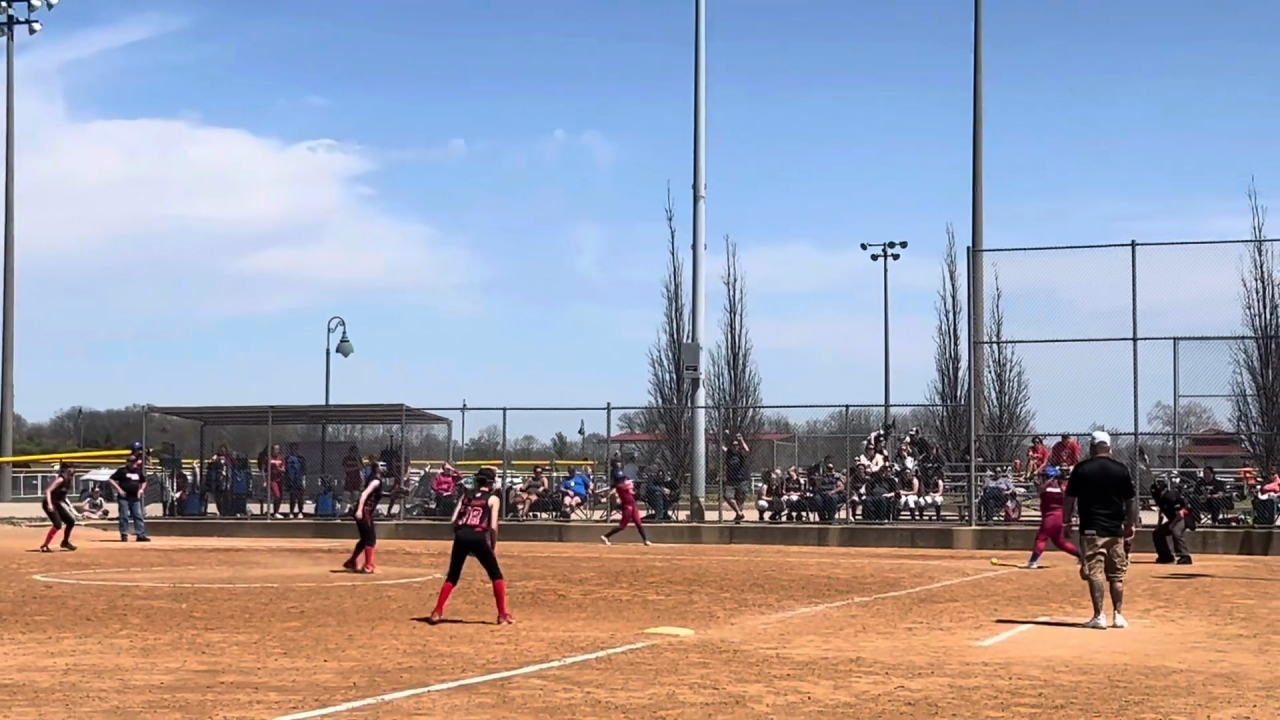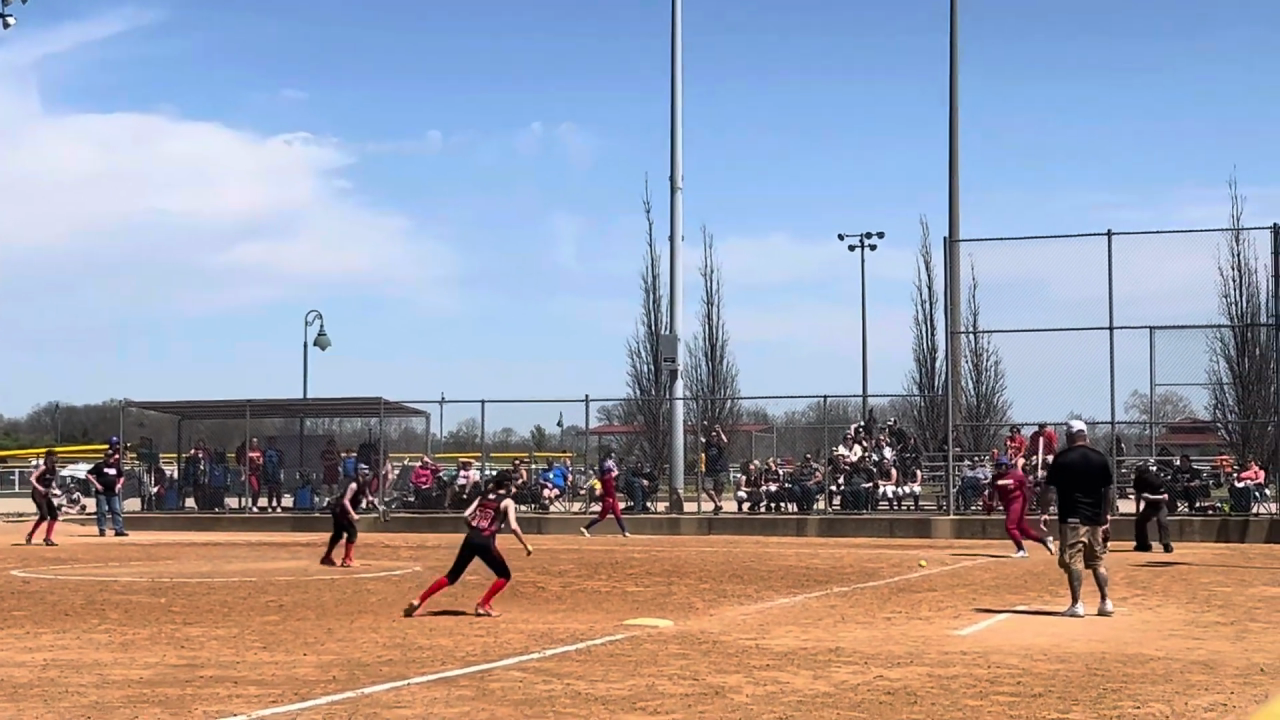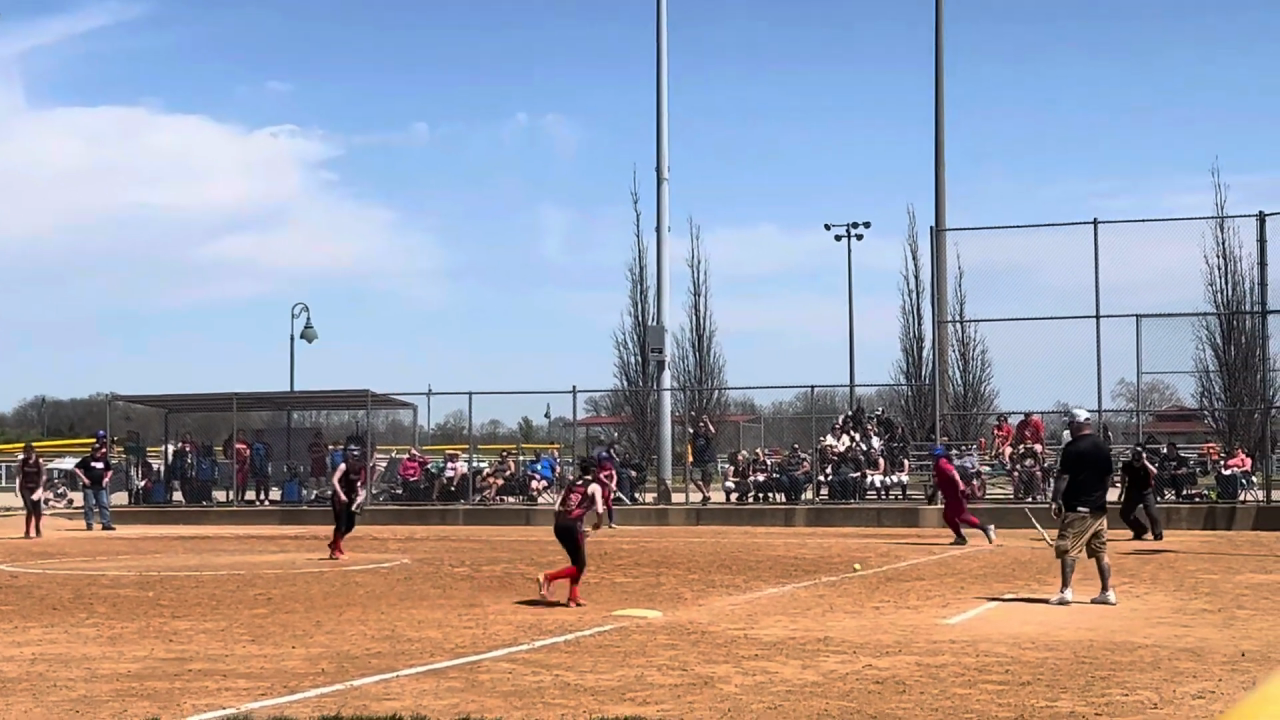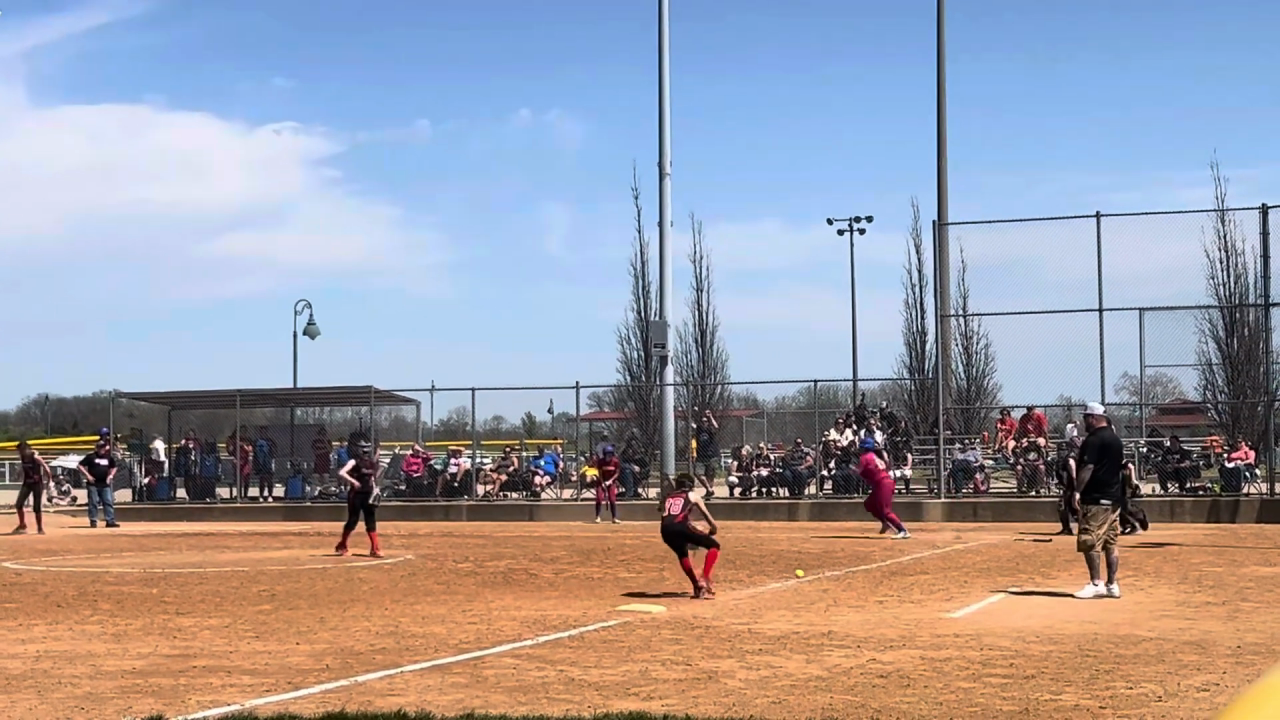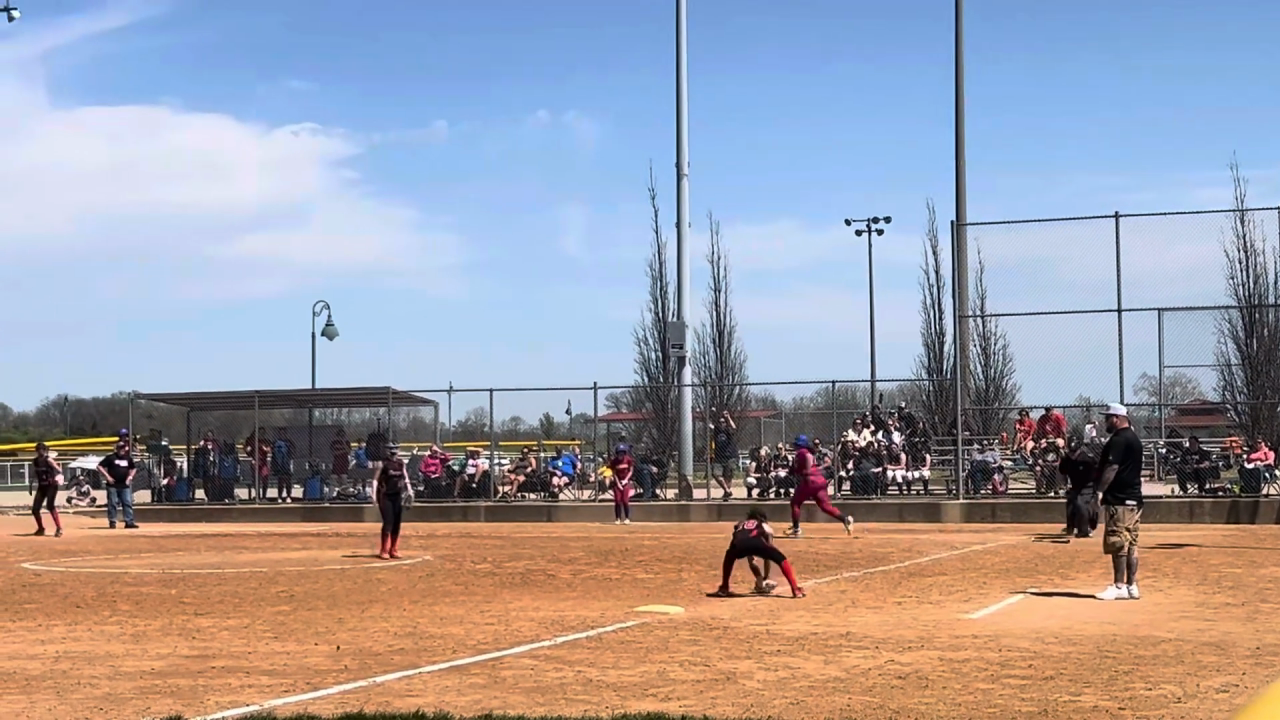
dt=0.4s
person 1, frame 1
left shoulder: (1081, 469)
right shoulder: (1121, 469)
left elbow: (1070, 499)
right elbow: (1130, 501)
left wrist: (1066, 521)
right wrist: (1130, 524)
left hip: (1091, 529)
right hip: (1115, 530)
left knee: (1095, 574)
right knee: (1117, 575)
left ankle: (1099, 616)
right ankle: (1118, 615)
person 1, frame 2
left shoulder: (1062, 458)
right shoulder: (1100, 458)
left elbow: (1051, 489)
right elbow: (1109, 489)
left wrist: (1044, 511)
right wrist: (1106, 513)
left hip: (1072, 518)
right hip: (1095, 518)
left knee: (1073, 562)
right knee: (1098, 562)
left ankle: (1076, 605)
right ankle: (1106, 602)
person 1, frame 3
left shoulder: (1073, 447)
right shoulder: (1104, 446)
left elbow: (1063, 477)
right elbow: (1108, 477)
left wrist: (1055, 500)
left hip: (1078, 507)
right hip: (1099, 507)
left knee: (1068, 549)
right knee: (1100, 550)
left ankle: (1066, 591)
right ankle: (1107, 592)
person 1, frame 4
left shoulder: (1094, 438)
right shoulder: (1116, 439)
left elbow: (1087, 467)
left wrist: (1077, 491)
left hip: (1096, 499)
right hip: (1114, 498)
left knee: (1089, 541)
right knee: (1111, 543)
left ankle: (1096, 583)
right ankle: (1112, 585)
person 1, frame 5
left shoulder: (1119, 438)
right shoulder: (1134, 438)
left elbow: (1112, 468)
left wrist: (1100, 490)
left hip: (1119, 499)
right hip: (1133, 498)
left knee: (1117, 543)
right knee: (1131, 544)
left ankle: (1119, 586)
right ankle: (1131, 586)
